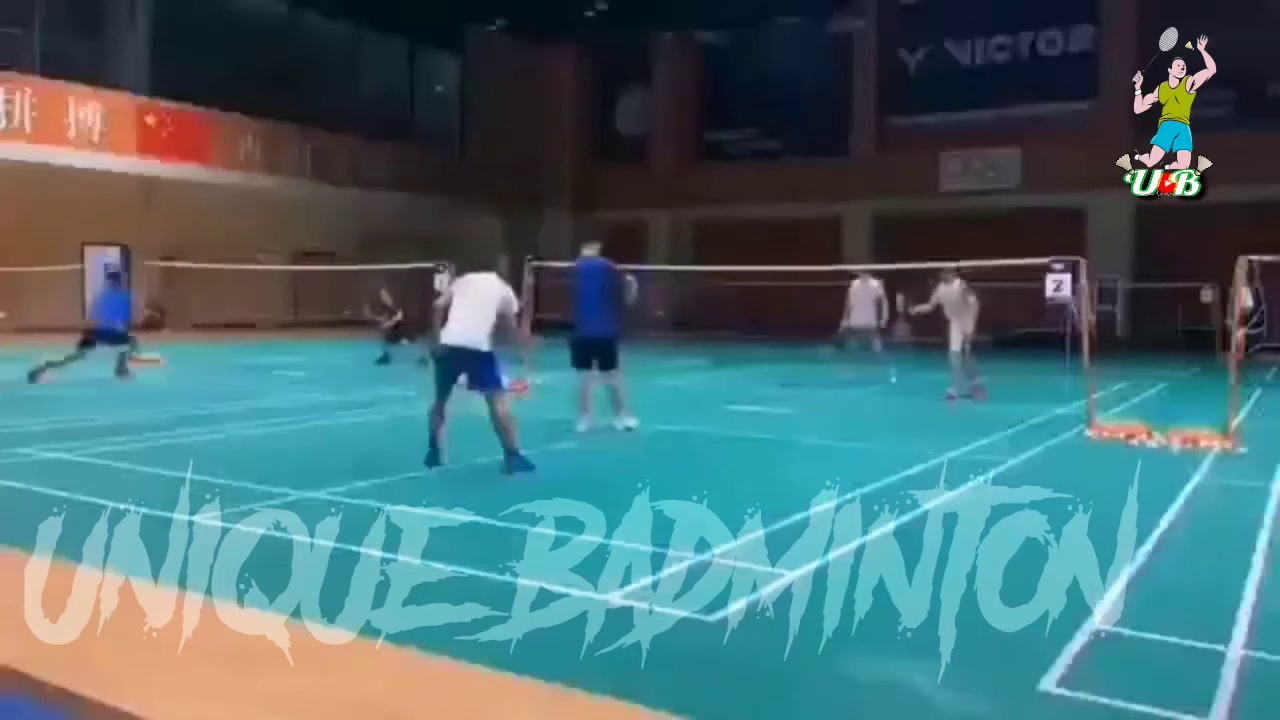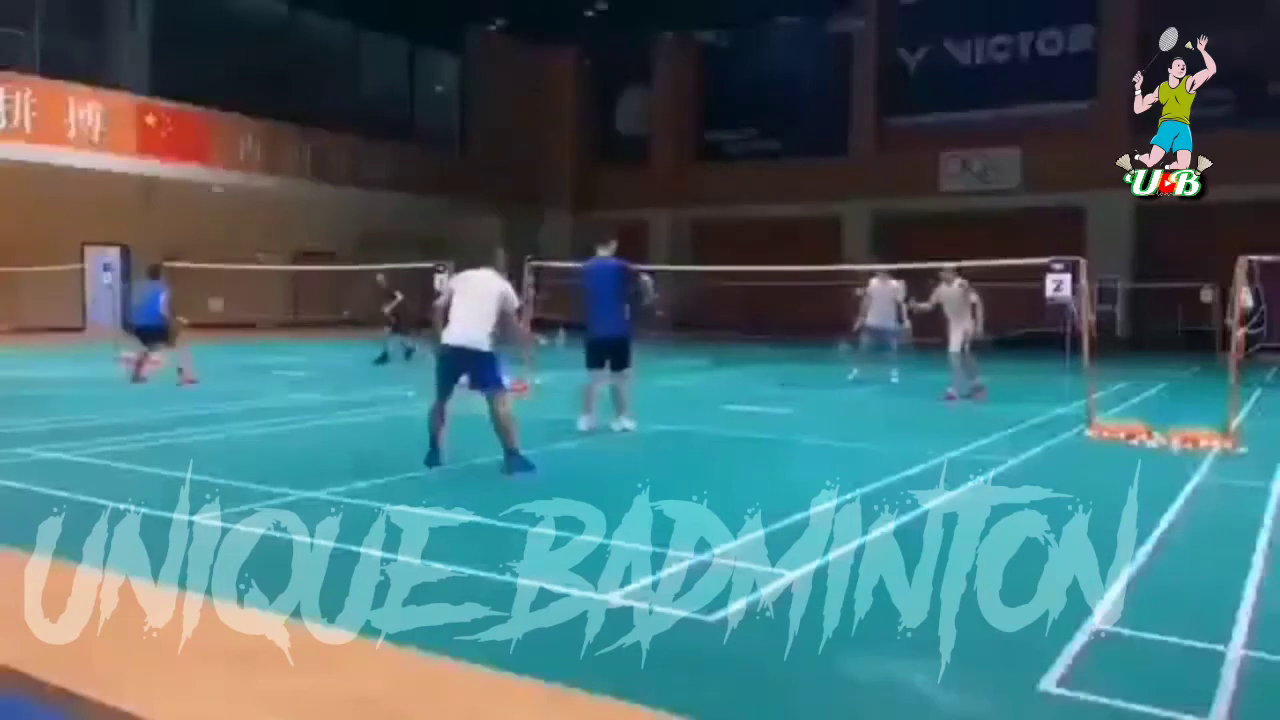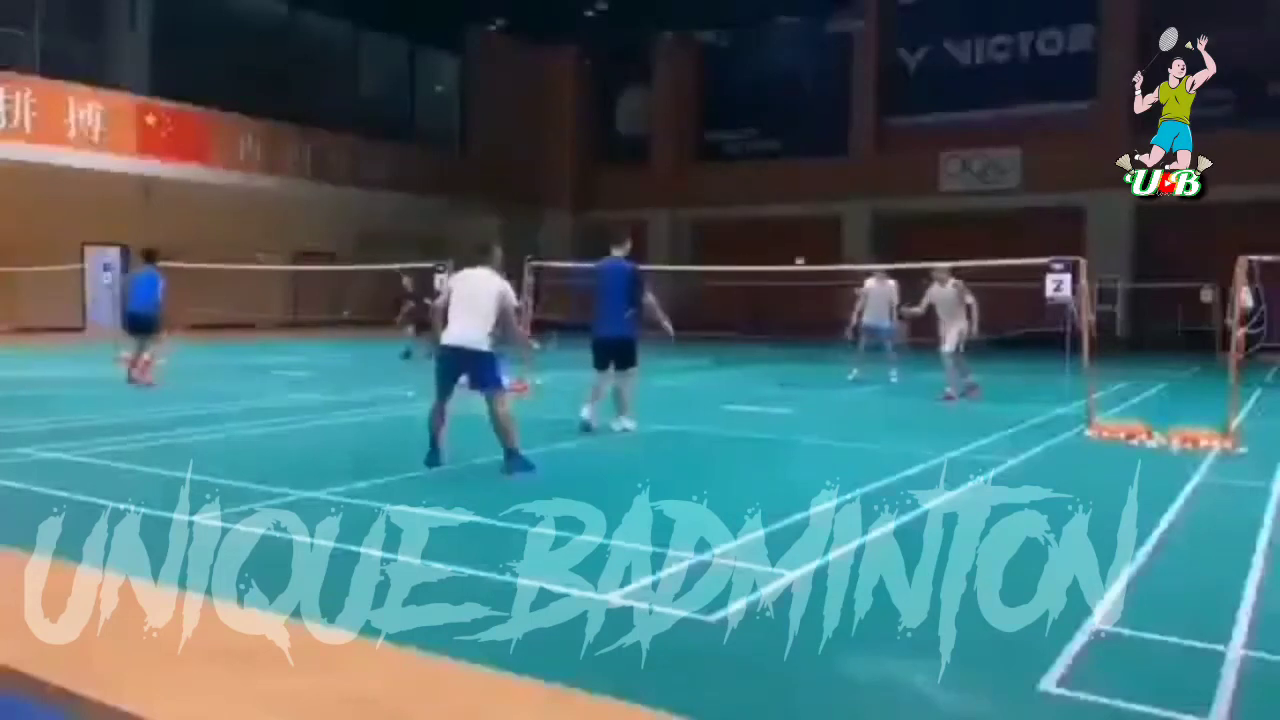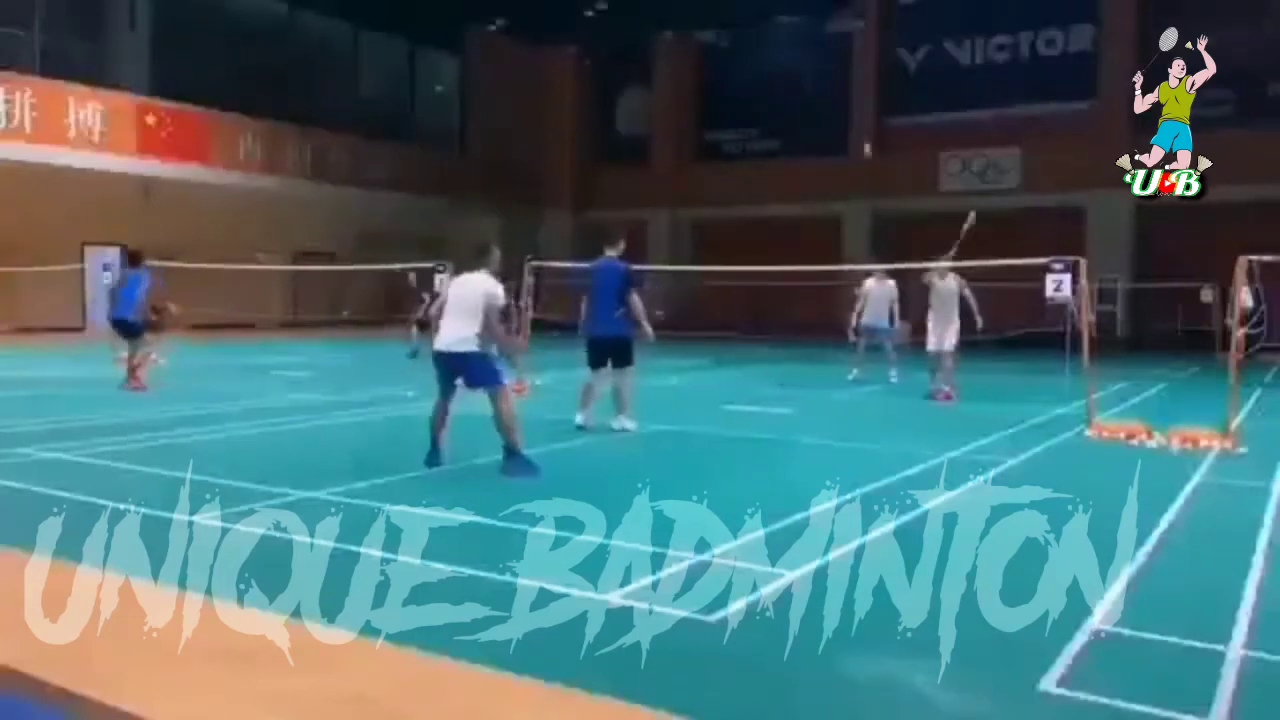
dt=0.5s
person 1, frame 1
left shoulder: (464, 279)
right shoulder: (504, 290)
left elbow: (438, 306)
right elbow: (511, 328)
left wrist: (438, 338)
left hip: (448, 345)
right hip: (478, 347)
left knee: (440, 400)
right knee: (499, 401)
left ankle: (434, 453)
right ankle: (512, 456)
person 1, frame 2
left shoulder: (461, 277)
right shoulder: (503, 286)
left elbow: (439, 307)
right elbow: (512, 326)
left wrist: (440, 336)
left hip: (450, 345)
right hip: (479, 347)
left knee: (441, 399)
right knee: (499, 401)
left ankle: (434, 452)
right ankle: (512, 456)
person 1, frame 3
left shoulder: (459, 277)
right shoulder: (501, 285)
left elbow: (438, 307)
right elbow: (511, 327)
left wrist: (439, 337)
right wrist: (529, 344)
left hip: (450, 345)
right hip: (479, 347)
left knee: (441, 399)
right knee: (498, 401)
left ankle: (434, 452)
right ankle: (512, 456)
person 1, frame 4
left shoulder: (456, 282)
right shoulder: (493, 286)
left elbow: (434, 314)
right elbow: (492, 326)
right wrist: (510, 352)
left hip: (442, 349)
right hip: (467, 349)
left knee: (444, 399)
right knee: (501, 396)
left ankle: (434, 452)
right ankle: (512, 455)
person 2, frame 1
left shoulder: (574, 268)
right shoulder: (606, 266)
left elbow: (569, 299)
right elbow: (629, 282)
right wrist: (628, 300)
left hip: (582, 331)
right hip: (606, 330)
left knee: (585, 377)
right knee: (612, 376)
left ankle: (584, 420)
right ankle: (622, 417)
person 2, frame 2
left shoulder: (586, 269)
right shoulder: (620, 267)
right elbow: (645, 281)
right wrist: (647, 298)
left hip: (595, 331)
right hip: (618, 330)
left knee: (594, 376)
right knee: (620, 376)
left ankle: (586, 418)
right ankle: (621, 418)
person 2, frame 3
left shoulder: (598, 268)
right shoulder: (630, 269)
right elbow: (646, 299)
right wrist: (663, 320)
left hip: (600, 331)
right hip: (623, 331)
left knee: (602, 375)
right knee: (624, 376)
left ankle: (588, 411)
right ankle: (622, 418)
person 2, frame 4
left shoulder: (592, 268)
right shoulder: (623, 269)
left elbow: (585, 300)
right elbow: (632, 298)
left wrist: (583, 325)
right wrist: (644, 323)
left hip: (595, 330)
right hip: (619, 331)
left knee: (595, 375)
right knee: (621, 375)
left ankle: (582, 415)
right ankle: (621, 418)
